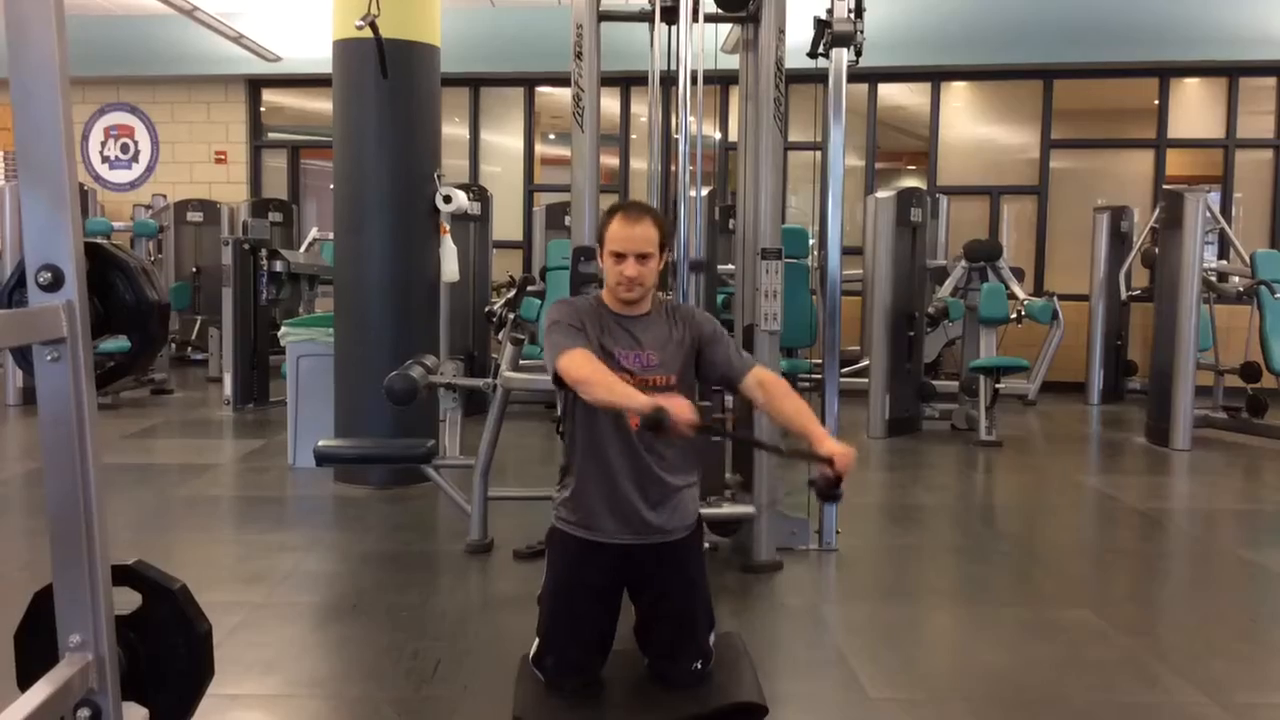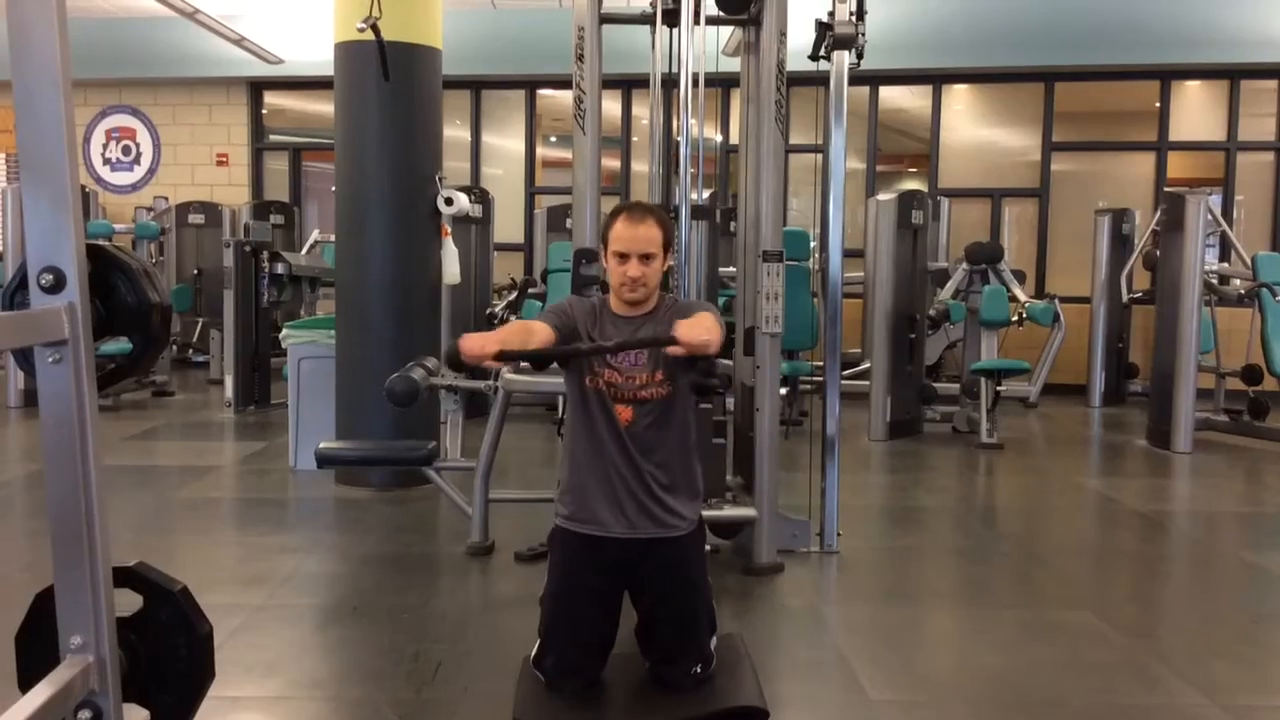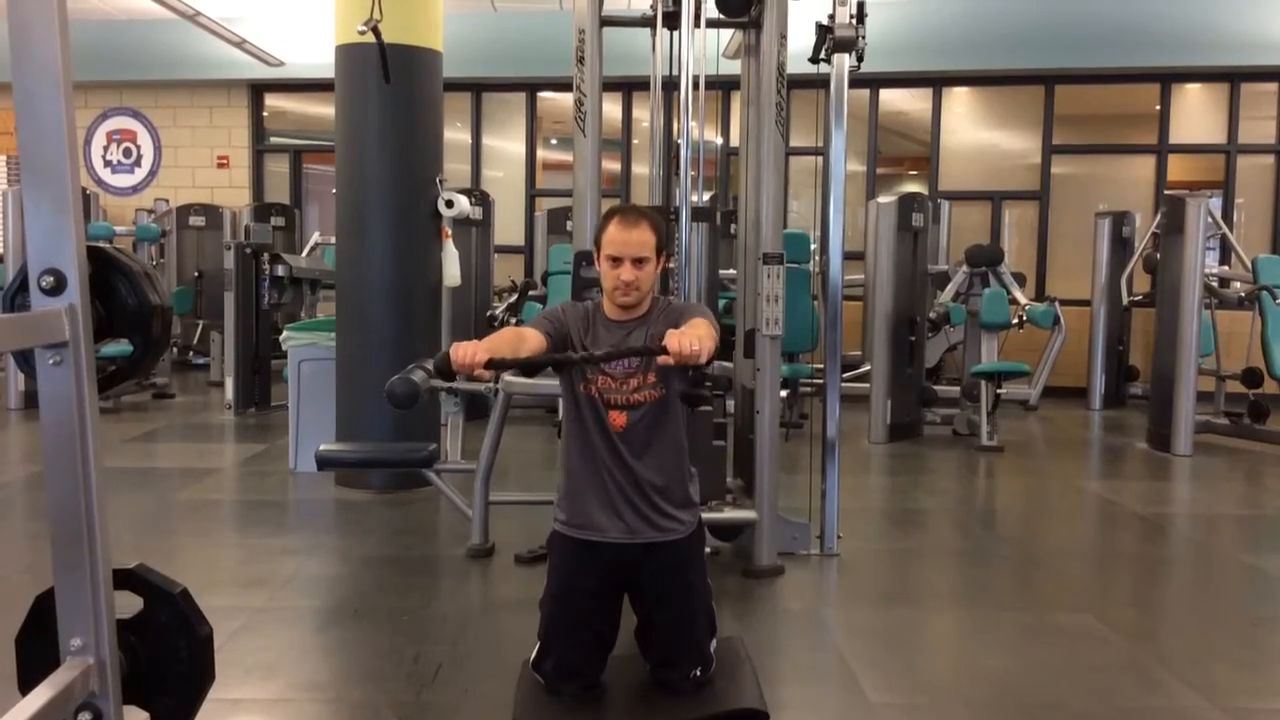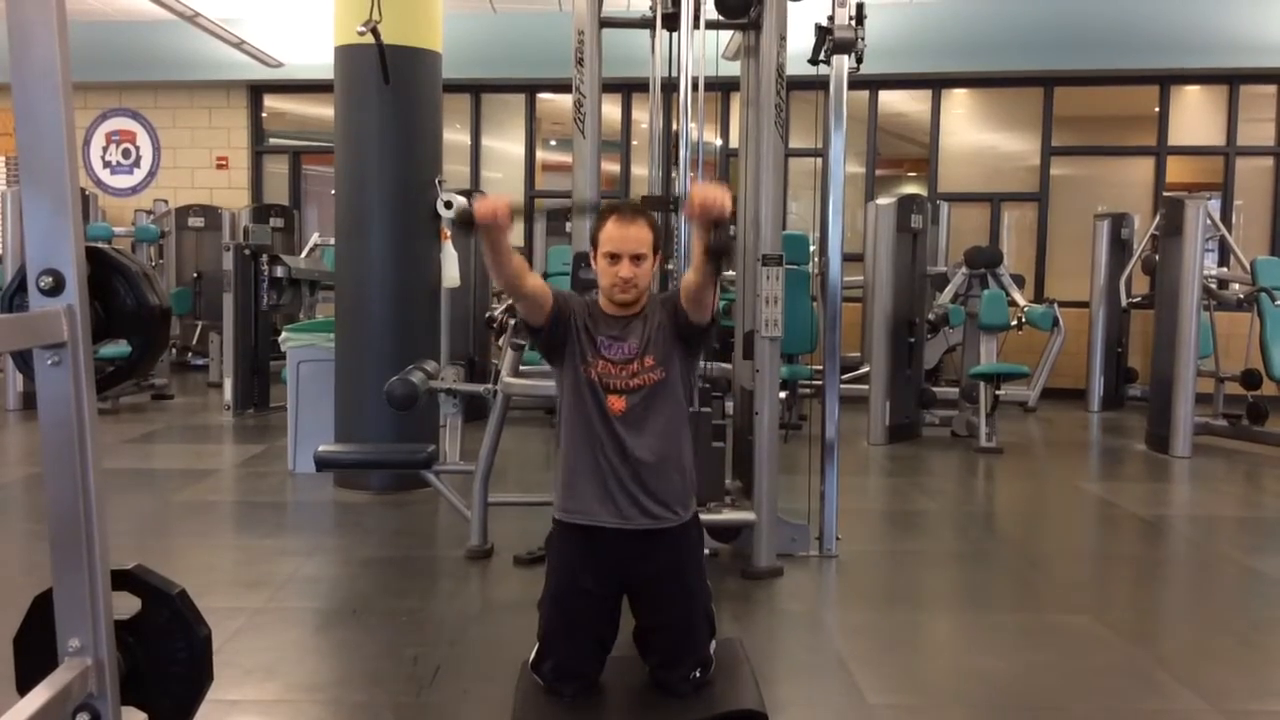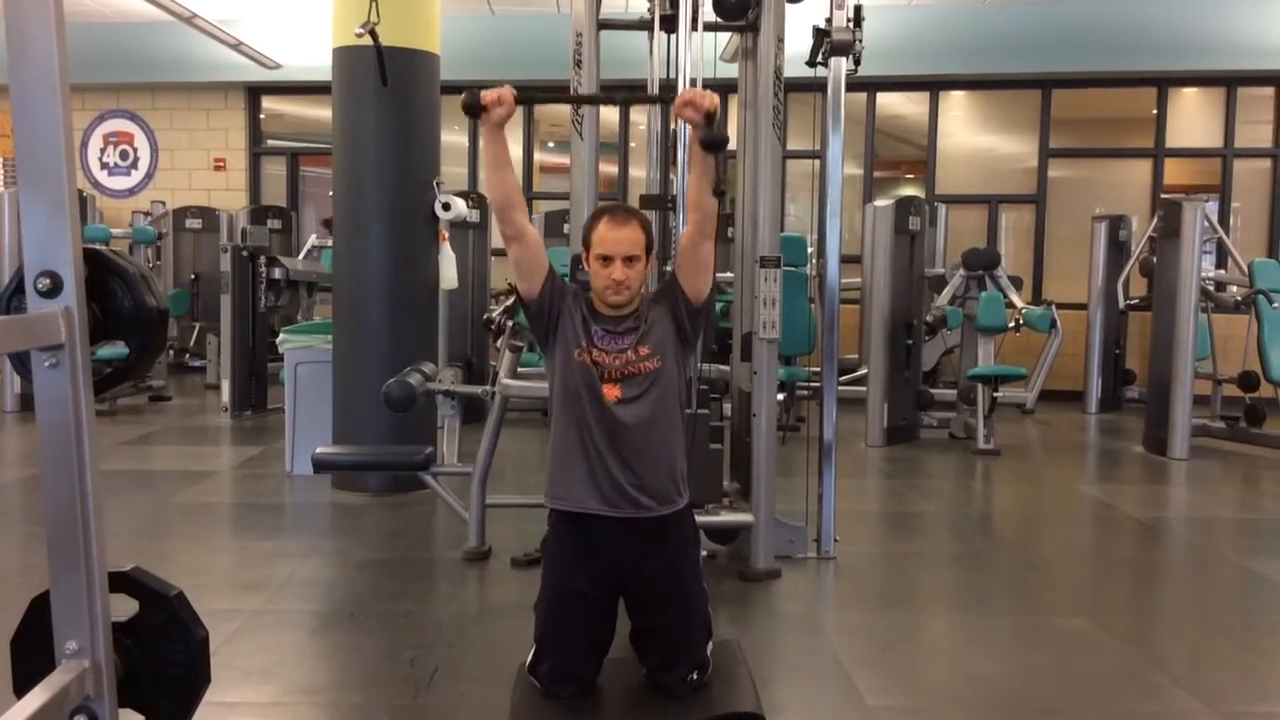
dt=0.4s
person 1, frame 1
left shoulder: (691, 325)
right shoulder: (570, 318)
left elbow: (760, 383)
right elbow: (583, 375)
left wrist: (820, 438)
right wrist: (650, 401)
left hip: (672, 529)
right hip: (587, 530)
left knee: (684, 671)
right knee: (566, 675)
left ankle: (650, 627)
person 1, frame 2
left shoulder: (678, 317)
right shoulder: (573, 316)
left elbow: (706, 323)
right elbow: (532, 335)
left wrist: (700, 334)
right wrist: (487, 342)
left hip: (672, 528)
right hip: (581, 526)
left knee: (686, 674)
right knee: (565, 677)
left ankle: (672, 631)
right ankle: (596, 629)
person 1, frame 3
left shoulder: (678, 318)
right shoulder: (569, 322)
left elbow: (701, 328)
right elbow: (524, 340)
left wrist: (694, 339)
right wrist: (483, 349)
left hip: (668, 532)
right hip: (583, 531)
left knee: (685, 676)
right knee: (564, 677)
left ankle: (653, 632)
right ankle: (591, 644)
person 1, frame 4
left shoulder: (676, 318)
right shoulder: (569, 320)
left elbow: (703, 280)
right elbow: (519, 285)
left wrist: (709, 222)
right wrist: (494, 234)
left hip: (667, 526)
right hip: (582, 526)
left knee: (684, 677)
right knee: (564, 678)
left ankle: (650, 638)
right ankle: (596, 634)
person 1, frame 5
left shoulder: (673, 316)
right shoulder: (559, 314)
left elbow: (702, 225)
right elbow: (513, 224)
left wrist: (702, 133)
right wrist: (493, 129)
left hip: (663, 523)
right hip: (577, 524)
left knee: (681, 676)
right knee: (561, 678)
left ankle: (651, 639)
right ankle: (588, 641)
